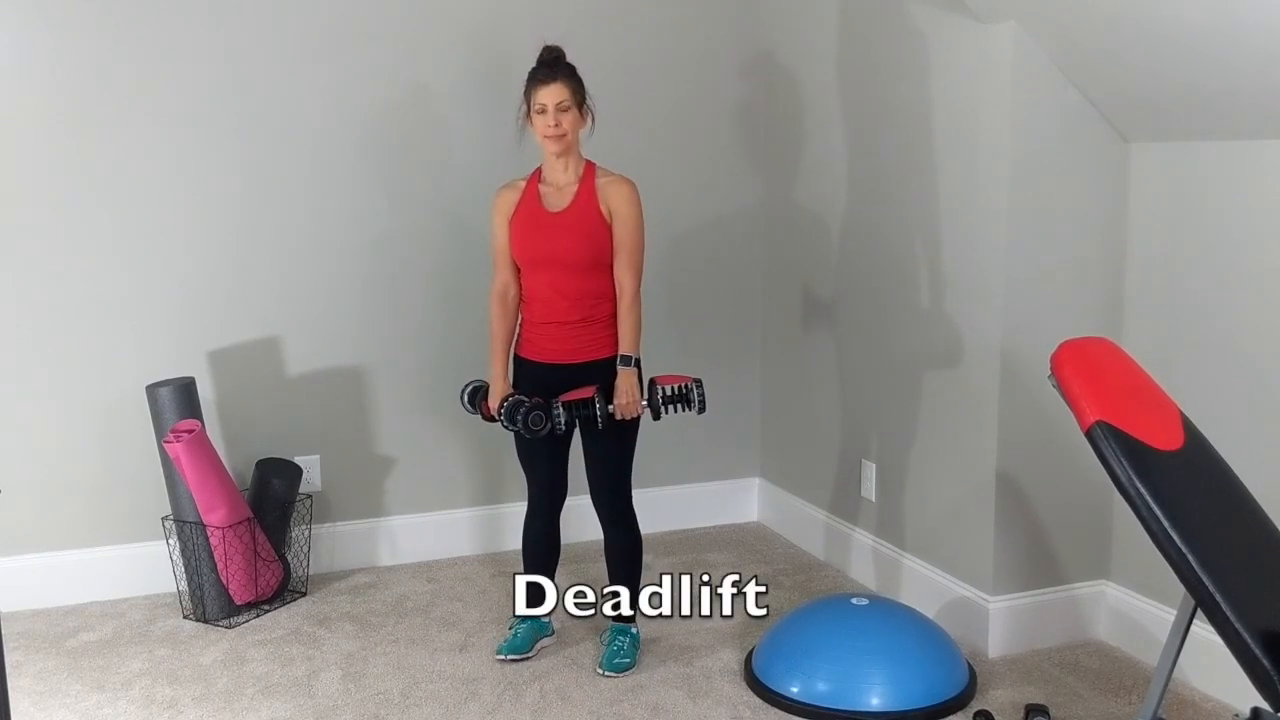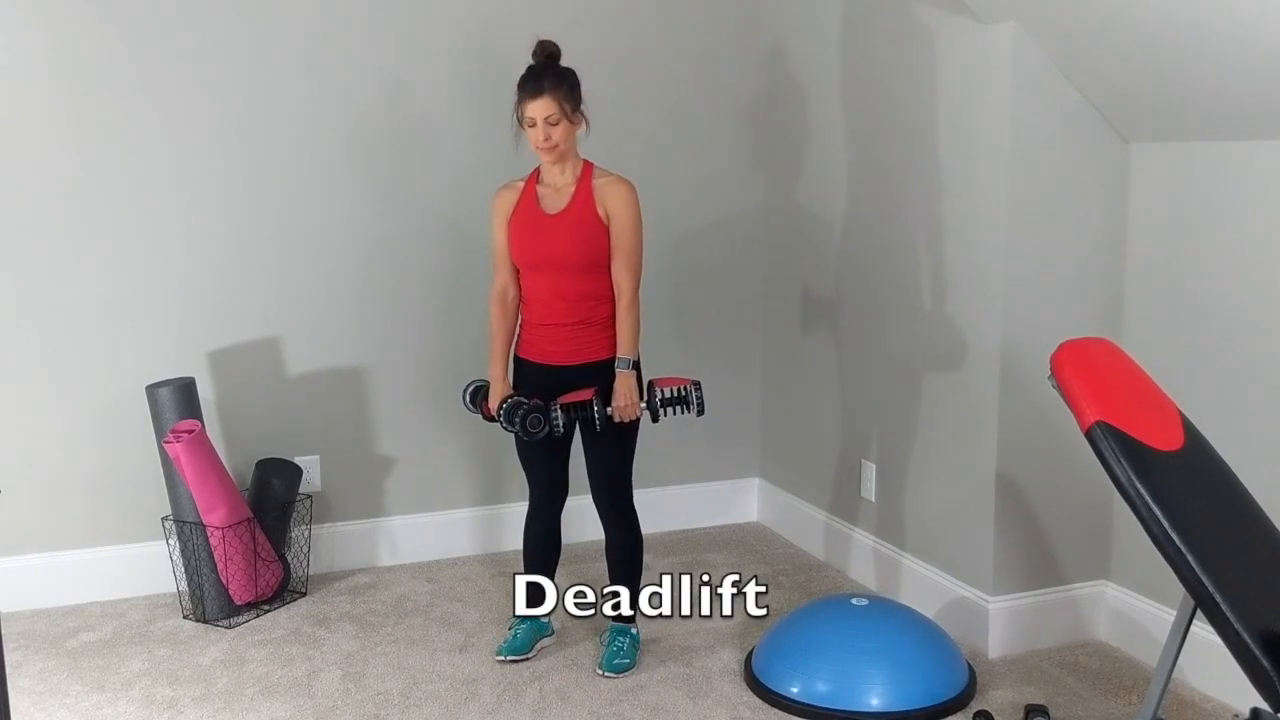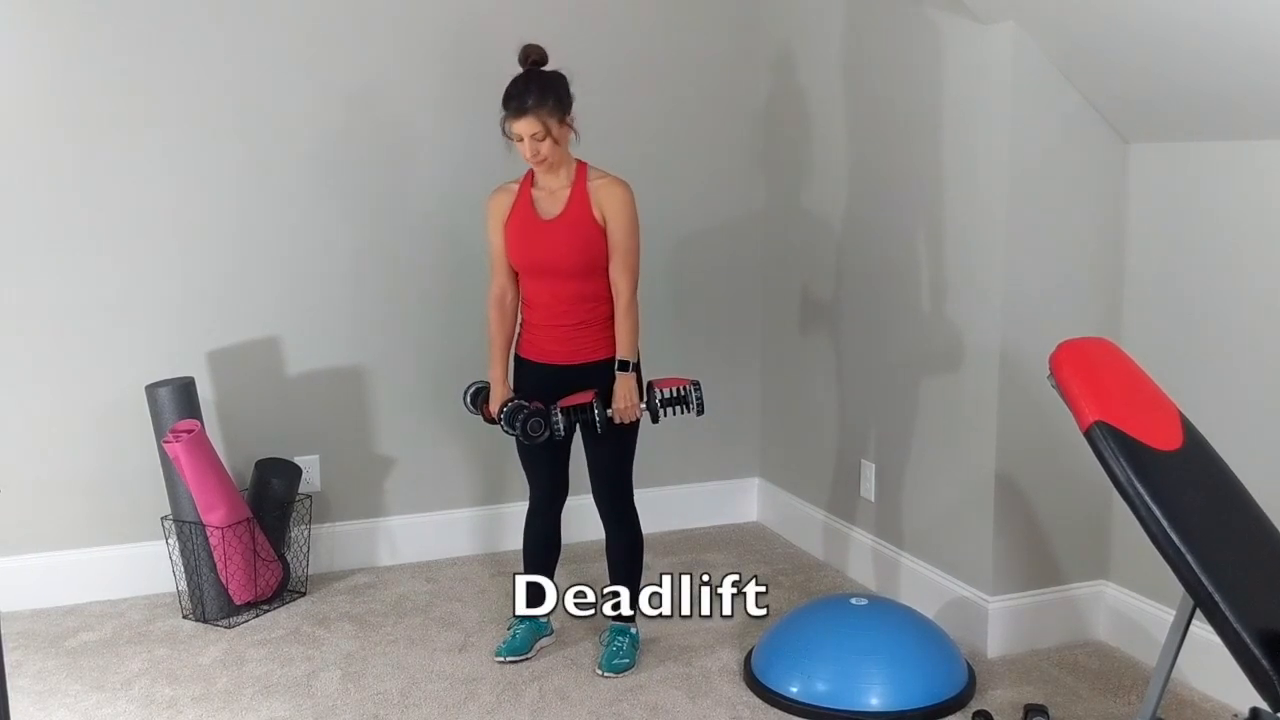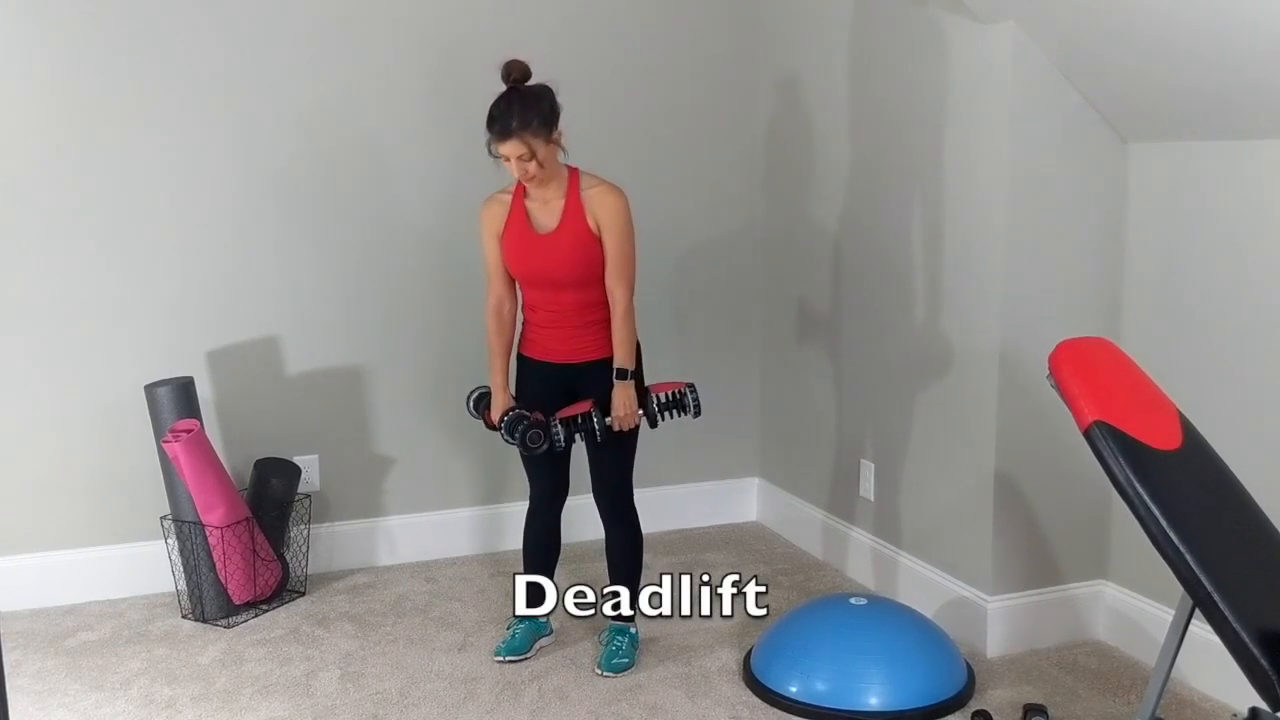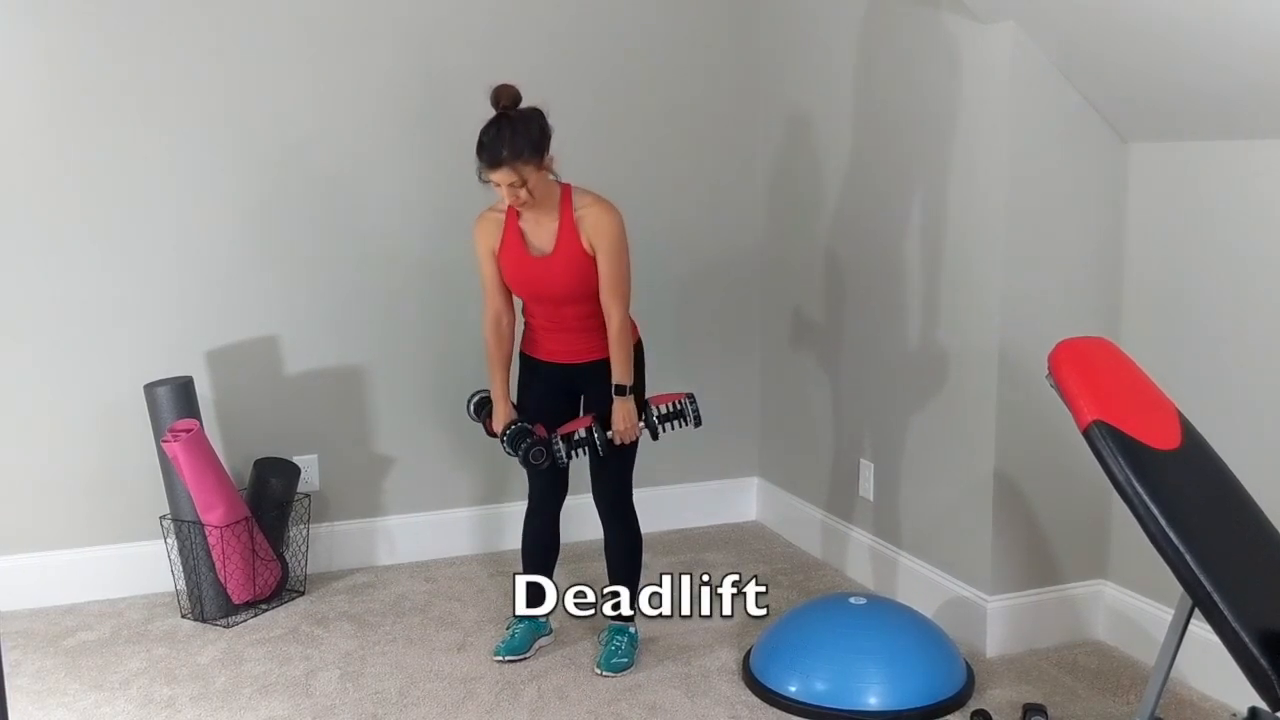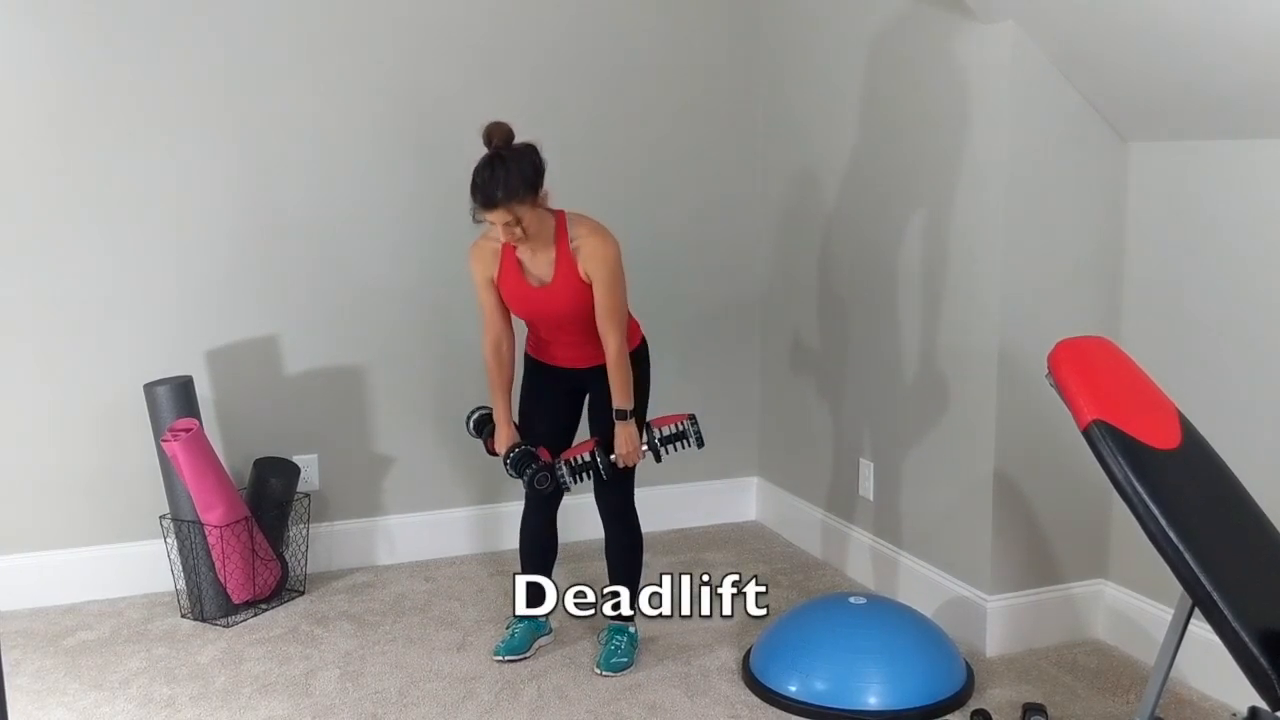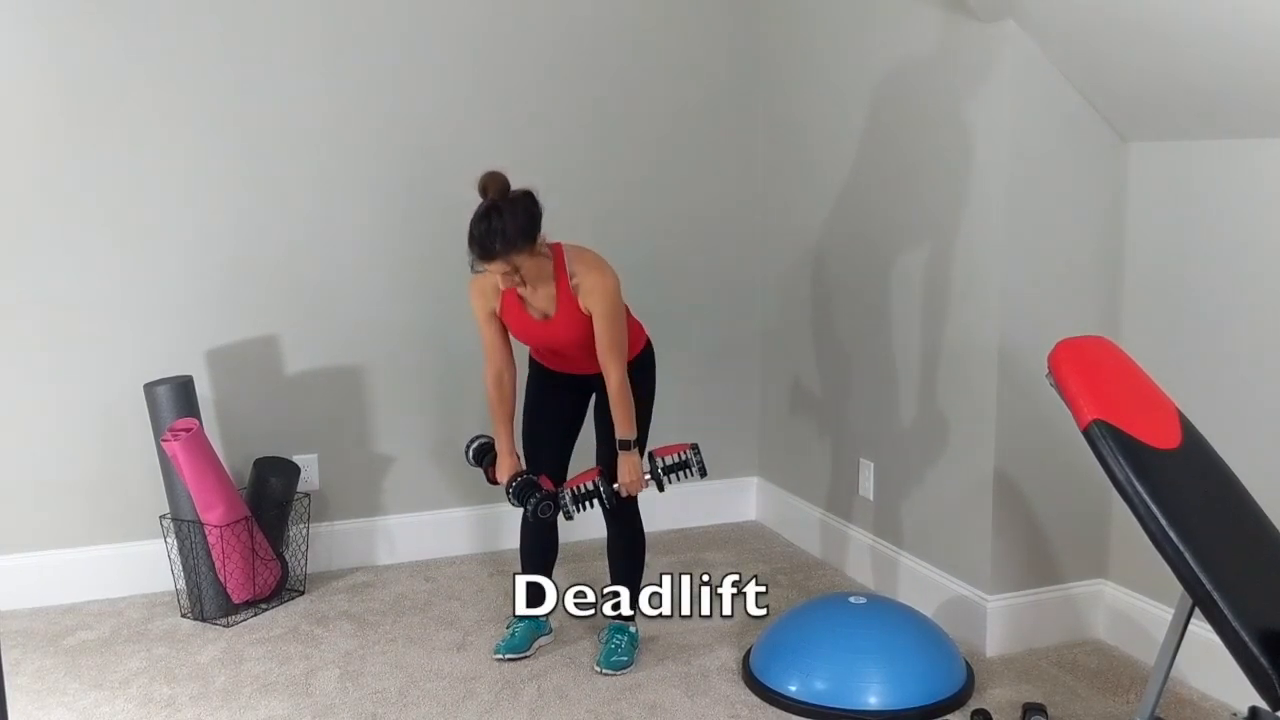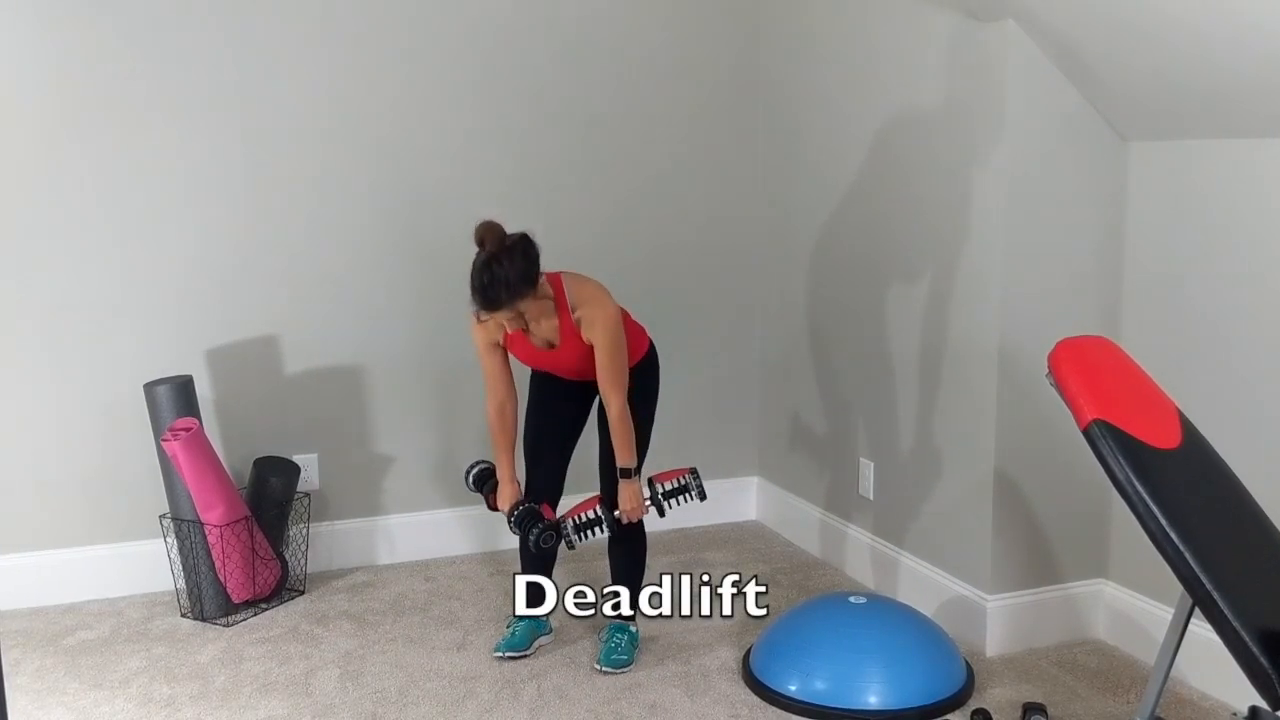
dt=0.3s
person 1, frame 1
left shoulder: (616, 192)
right shoulder: (510, 199)
left elbow: (628, 288)
right elbow: (505, 291)
left wrist: (628, 368)
right wrist: (498, 374)
left hip: (602, 368)
right hip: (535, 370)
left knee: (612, 499)
right knee: (542, 497)
left ankle: (624, 624)
right ankle: (535, 615)
person 1, frame 2
left shoulder: (614, 193)
right shoulder: (508, 200)
left elbow: (625, 291)
right elbow: (505, 292)
left wrist: (626, 371)
right wrist: (497, 375)
left hip: (601, 369)
right hip: (536, 372)
left knee: (613, 500)
right knee: (543, 499)
left ankle: (623, 626)
right ankle: (535, 617)
person 1, frame 3
left shoulder: (609, 194)
right shoulder: (503, 202)
left elbow: (624, 292)
right elbow: (503, 295)
left wrist: (625, 374)
right wrist: (498, 377)
left hip: (603, 368)
right hip: (537, 371)
left knee: (613, 500)
right knee: (543, 498)
left ankle: (623, 625)
right ankle: (534, 617)
person 1, frame 4
left shoulder: (603, 200)
right shoulder: (496, 211)
left elbow: (620, 298)
right elbow: (500, 302)
left wrist: (624, 381)
right wrist: (499, 385)
left hip: (604, 366)
right hip: (539, 369)
left knee: (613, 498)
right knee: (544, 496)
left ankle: (622, 625)
right ankle: (534, 616)
person 1, frame 5
left shoulder: (596, 217)
right shoulder: (489, 228)
left elbow: (616, 313)
right elbow: (498, 318)
left wrist: (623, 395)
right wrist: (500, 398)
left hip: (607, 364)
right hip: (543, 367)
left knee: (612, 499)
right knee: (543, 496)
left ankle: (622, 624)
right ankle: (533, 616)
person 1, frame 6
left shoulder: (592, 244)
right shoulder: (485, 255)
left elbow: (613, 340)
right elbow: (498, 342)
left wrist: (624, 419)
right wrist: (503, 421)
left hip: (613, 366)
right hip: (547, 370)
left knee: (613, 499)
right knee: (539, 495)
left ankle: (622, 624)
right ankle: (532, 615)
person 1, frame 7
left shoulder: (591, 276)
right shoulder: (485, 289)
left elbow: (614, 372)
right elbow: (499, 373)
left wrist: (627, 449)
right wrist: (504, 450)
left hip: (625, 367)
right hip: (552, 373)
left knee: (617, 497)
left ankle: (623, 623)
right ankle: (533, 617)
person 1, frame 8
left shoulder: (592, 306)
right shoulder: (489, 321)
left elbow: (614, 402)
right elbow: (501, 401)
left wrist: (628, 478)
right wrist: (506, 478)
left hip: (630, 373)
right hip: (555, 379)
left knee: (617, 504)
right knee: (537, 495)
left ankle: (623, 623)
right ankle: (532, 617)
